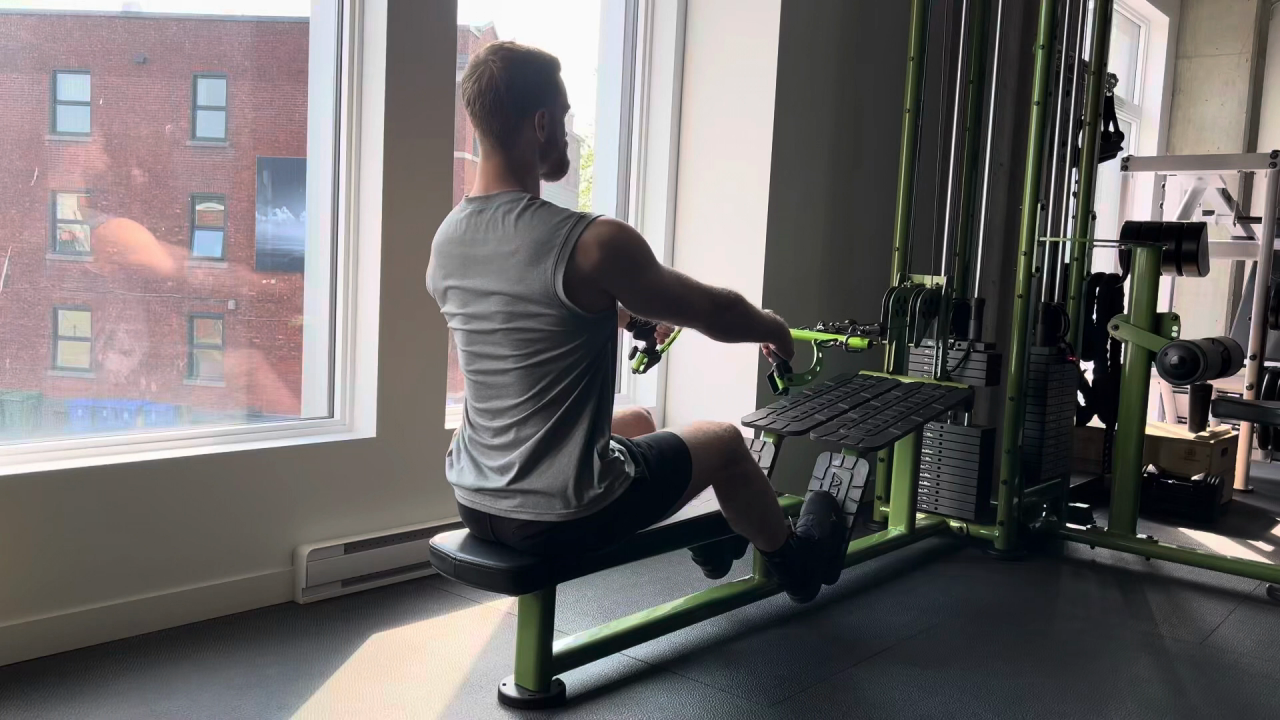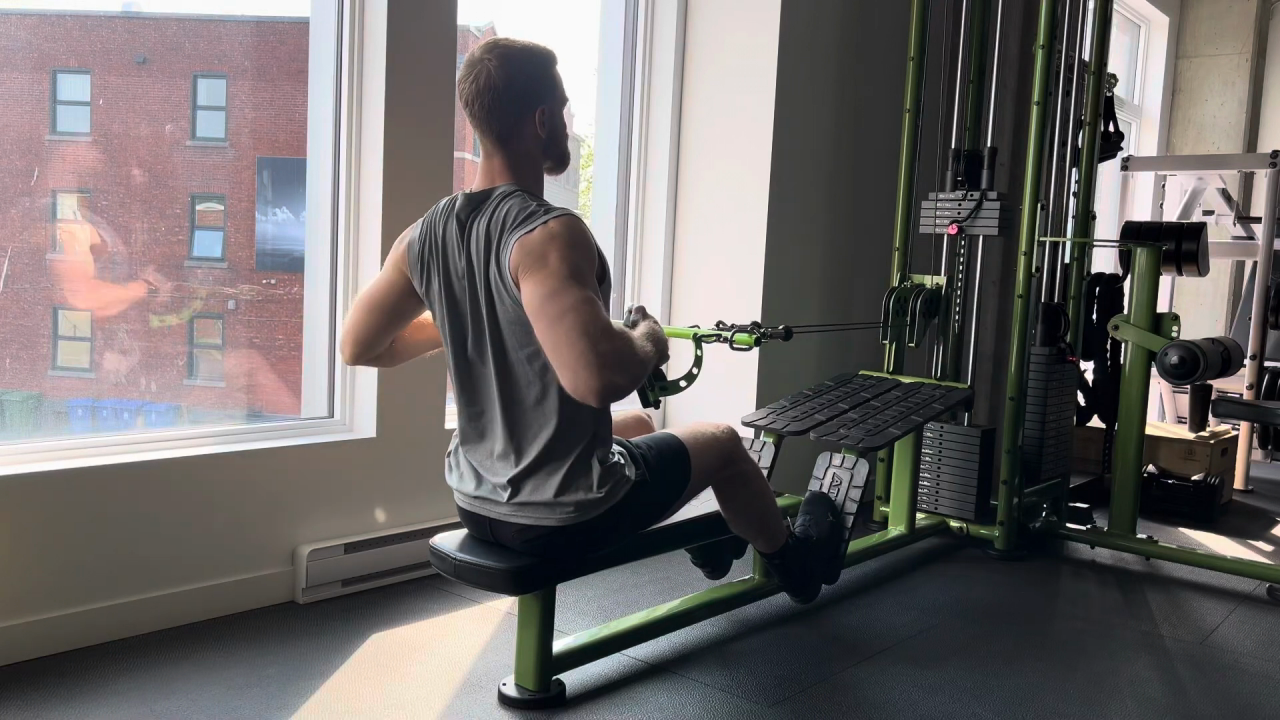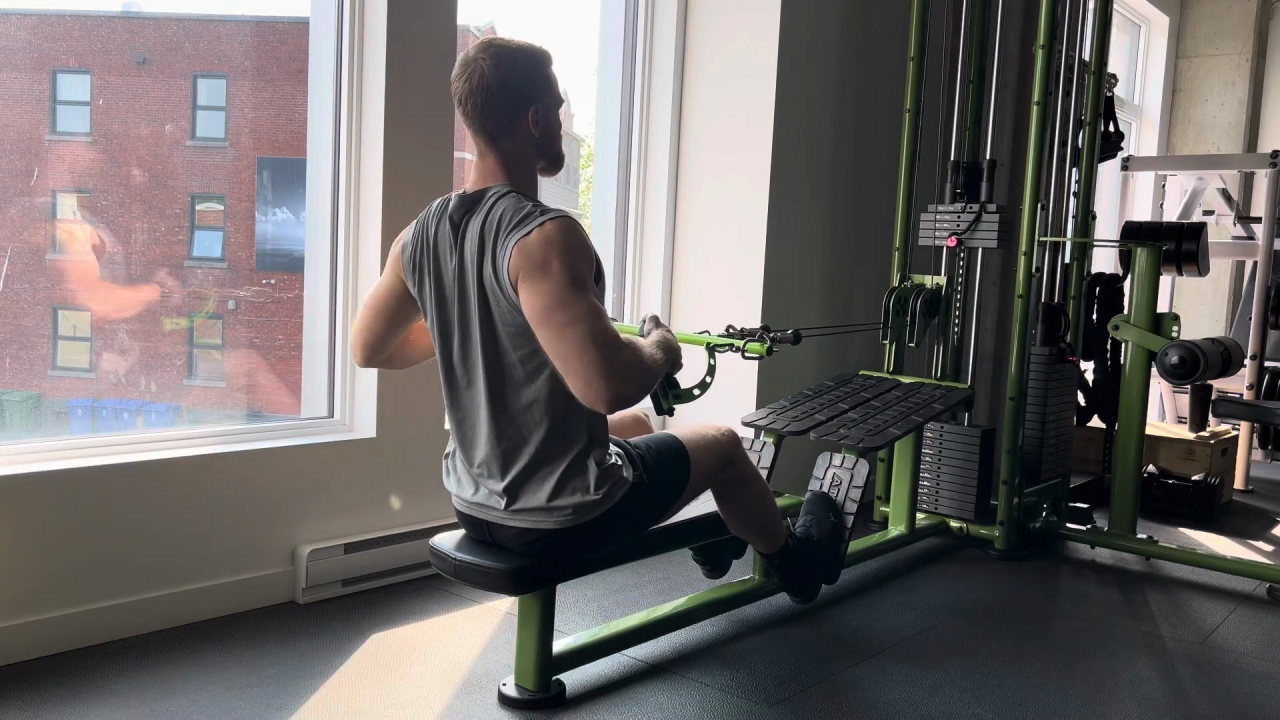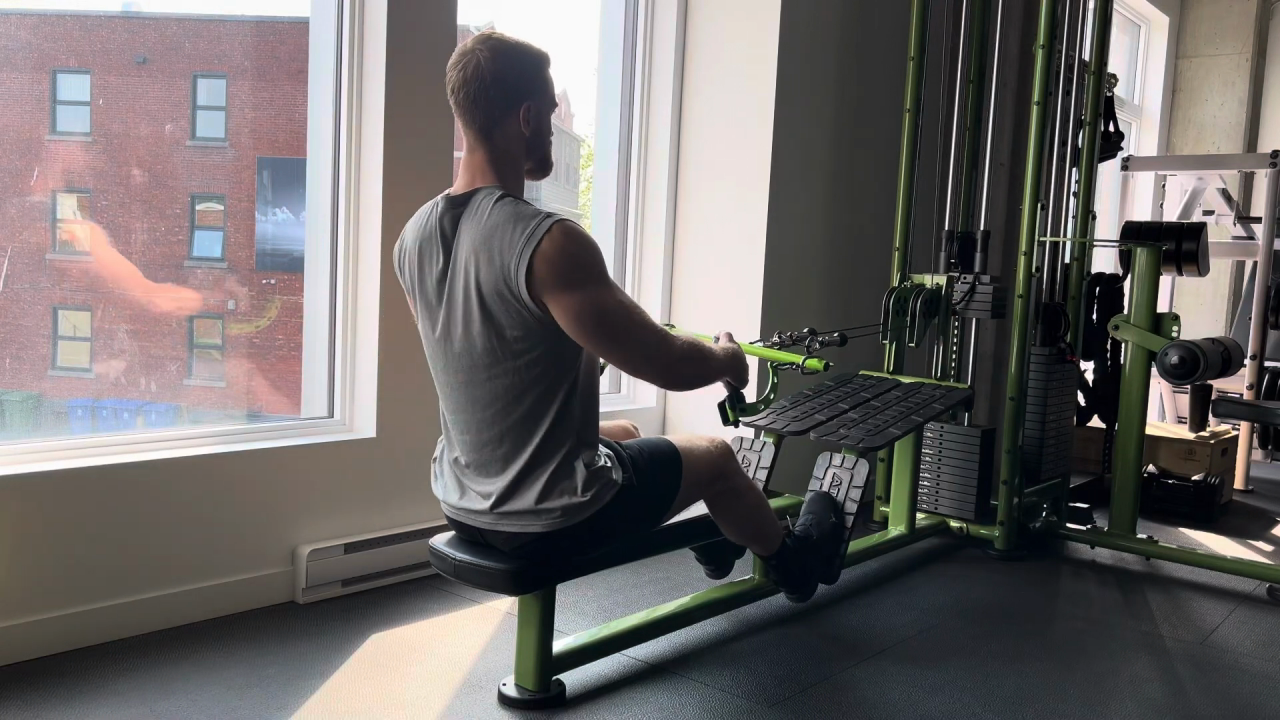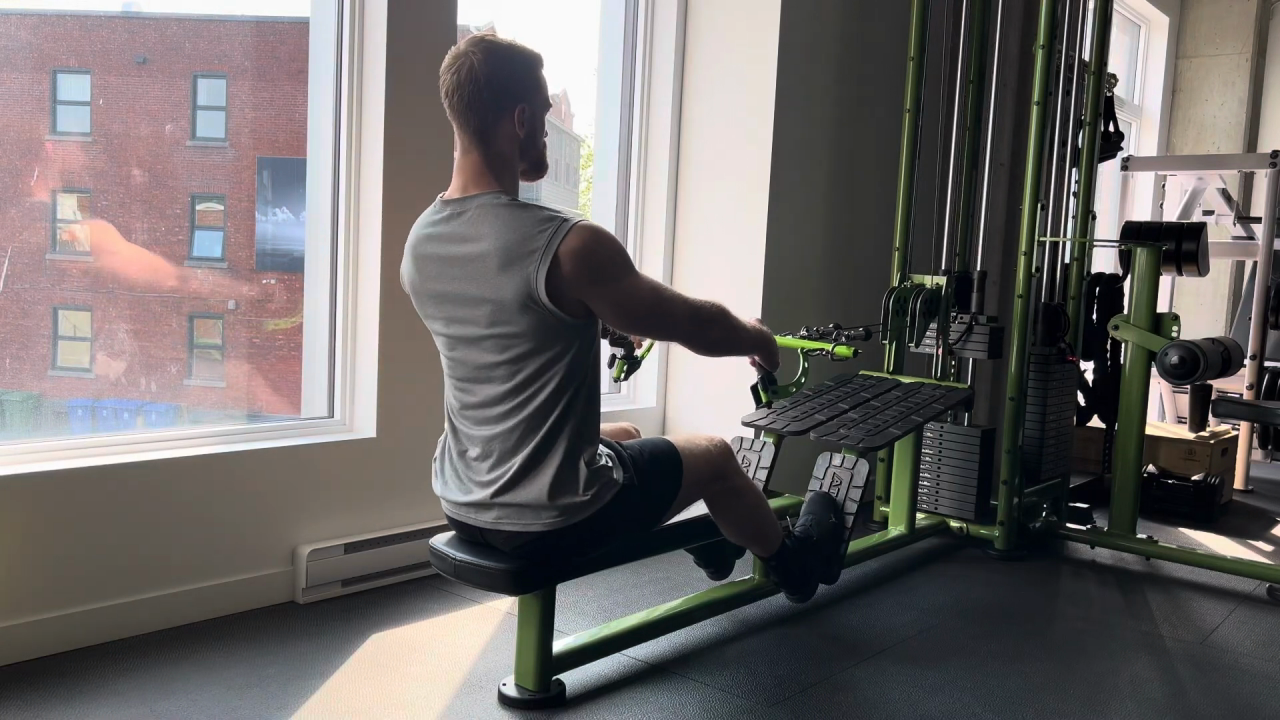
dt=1s
person 1, frame 1
left shoulder: (447, 241)
right shoulder: (592, 244)
right elbow: (716, 313)
right wrist: (772, 329)
left hip: (476, 503)
right hip: (564, 516)
left knee: (636, 423)
right knee: (723, 440)
right ankle: (798, 562)
person 1, frame 2
left shoulder: (424, 237)
right shoulder: (549, 236)
left elbow: (357, 346)
right elbow: (599, 378)
right wrist: (649, 340)
left hip: (477, 504)
right hip: (566, 517)
left knee: (637, 426)
right knee: (722, 442)
left ankle: (708, 541)
right ankle: (795, 561)
person 1, frame 3
left shoulder: (420, 236)
right shoulder: (544, 238)
left elbow: (367, 349)
right elbow: (610, 387)
right wrist: (661, 350)
left hip: (474, 504)
right hip: (564, 519)
left knee: (635, 427)
right knee: (721, 444)
left ankle: (710, 539)
right ankle: (795, 562)
person 1, frame 4
left shoulder: (415, 236)
right shoulder: (548, 244)
right elbow: (670, 365)
right wrist: (727, 360)
left hip: (462, 504)
right hip: (550, 521)
left knee: (623, 432)
right knee: (715, 456)
left ankle: (715, 541)
right ankle: (794, 562)
person 1, frame 5
left shoulder: (420, 244)
right shoulder: (566, 247)
right elbow: (697, 327)
right wrist: (757, 339)
left hip: (461, 505)
right hip: (551, 520)
left knee: (624, 435)
right knee: (713, 455)
right ankle: (794, 562)
